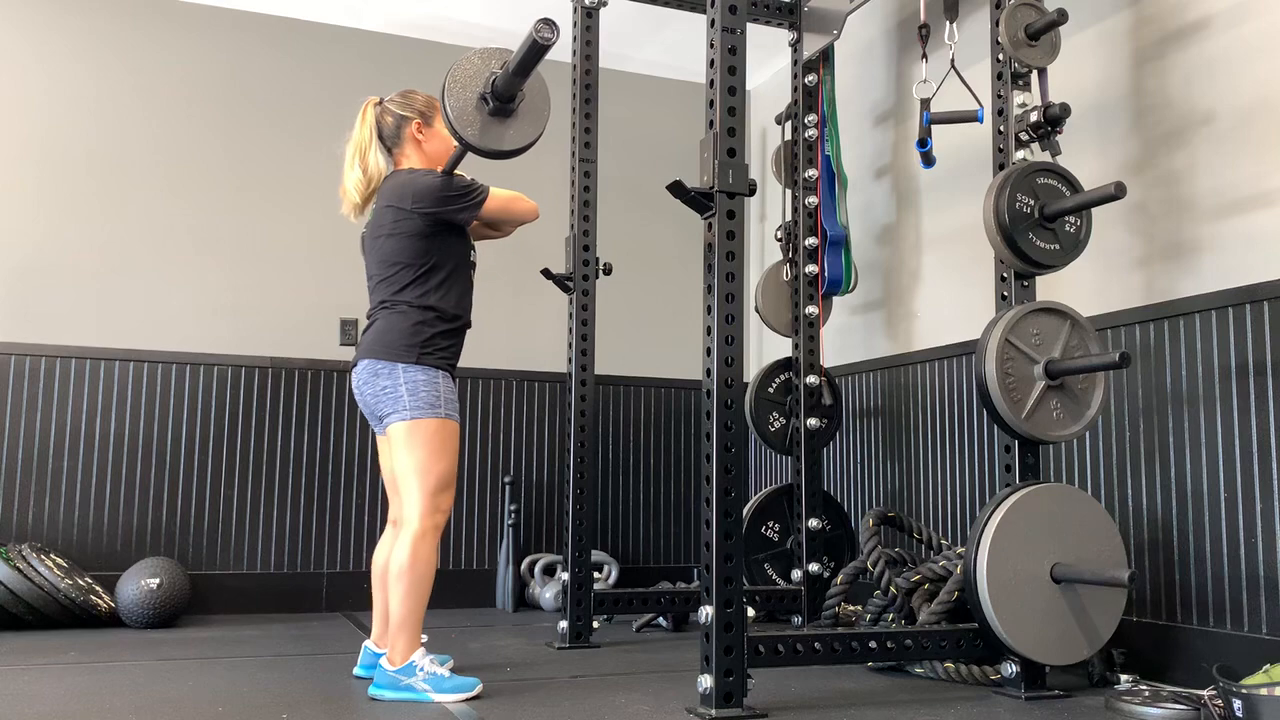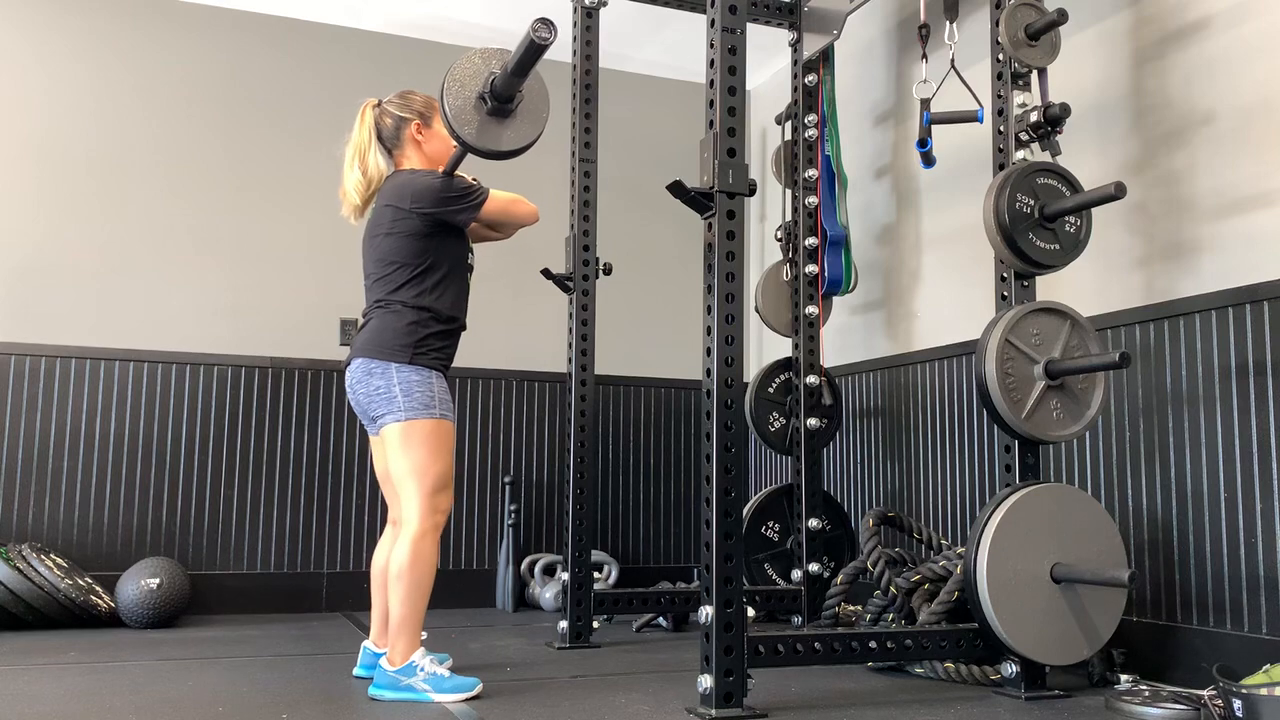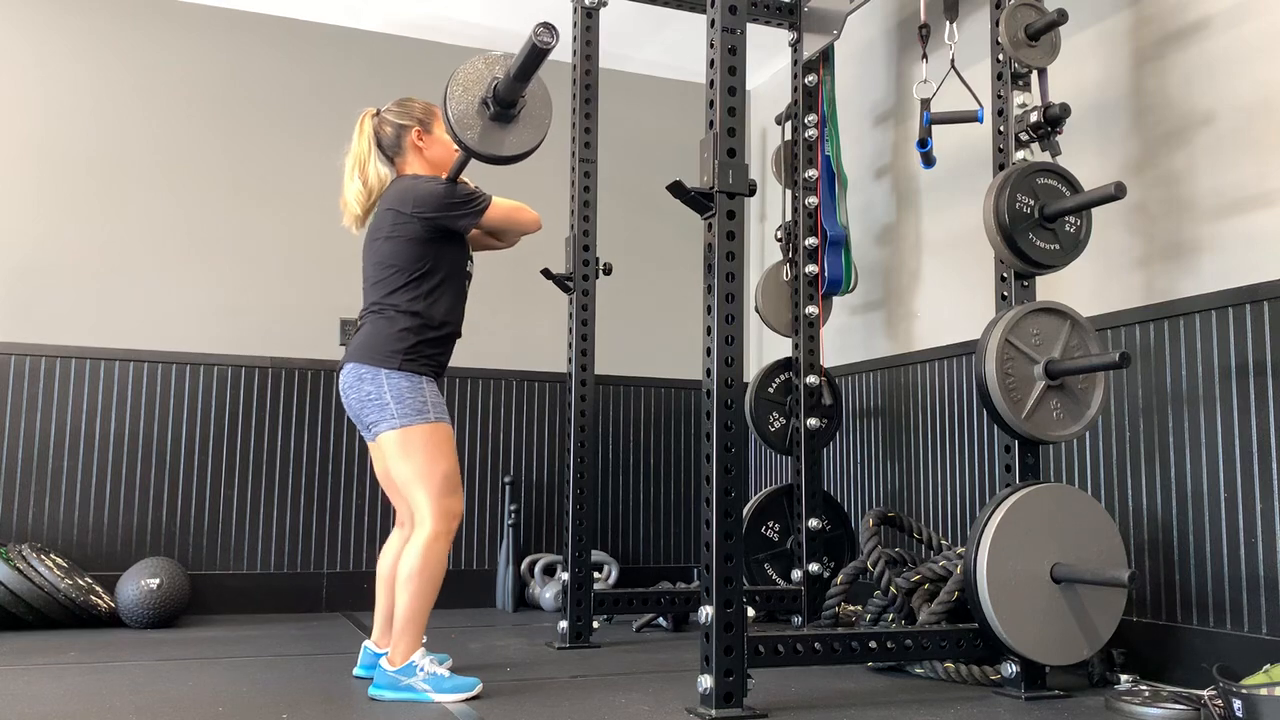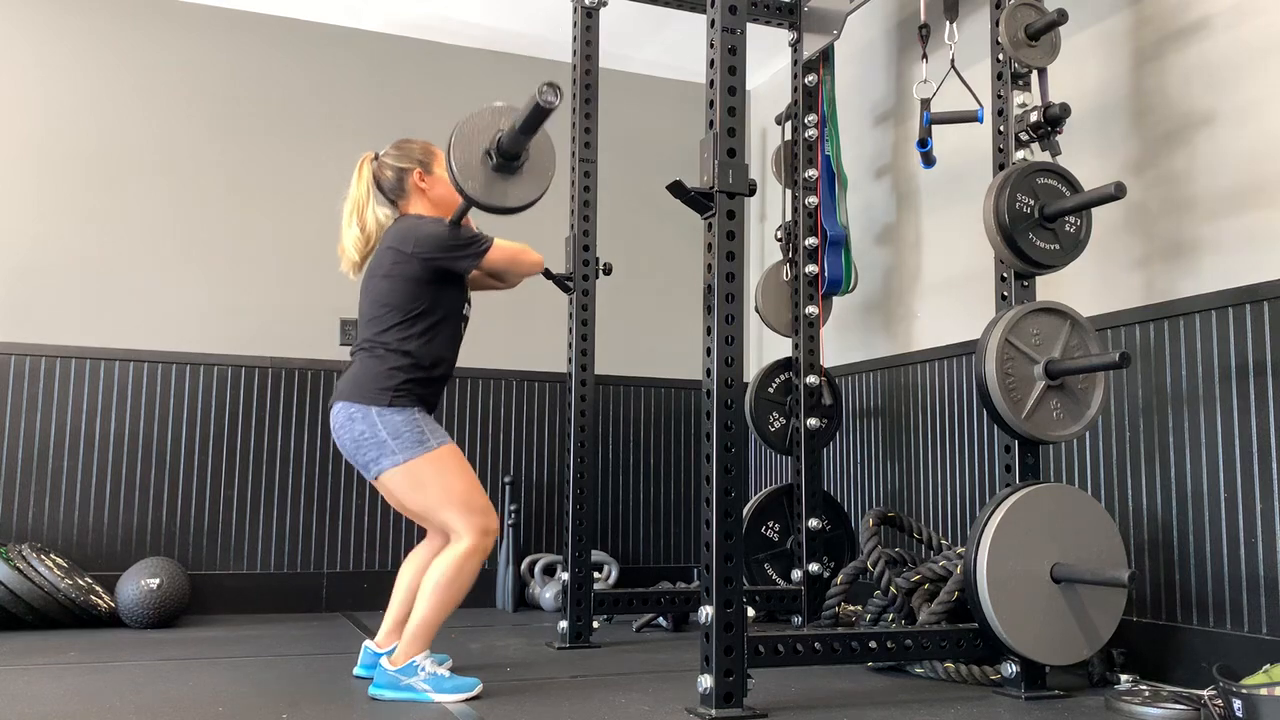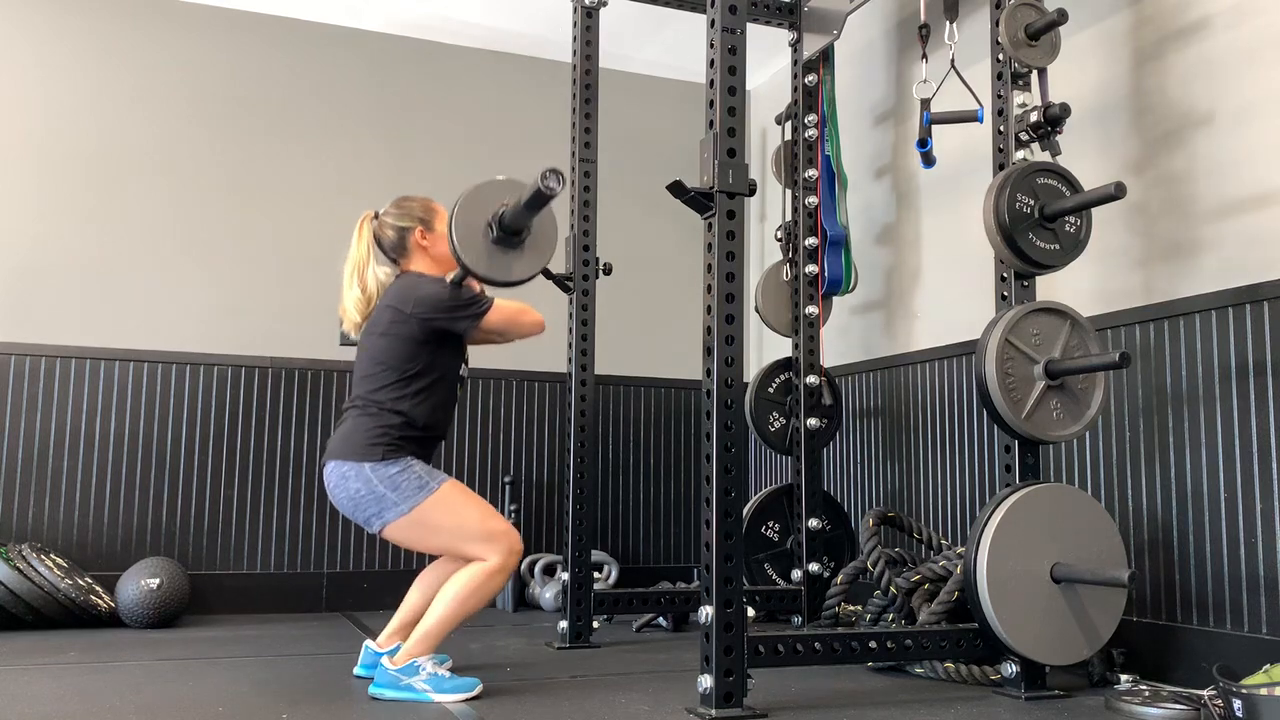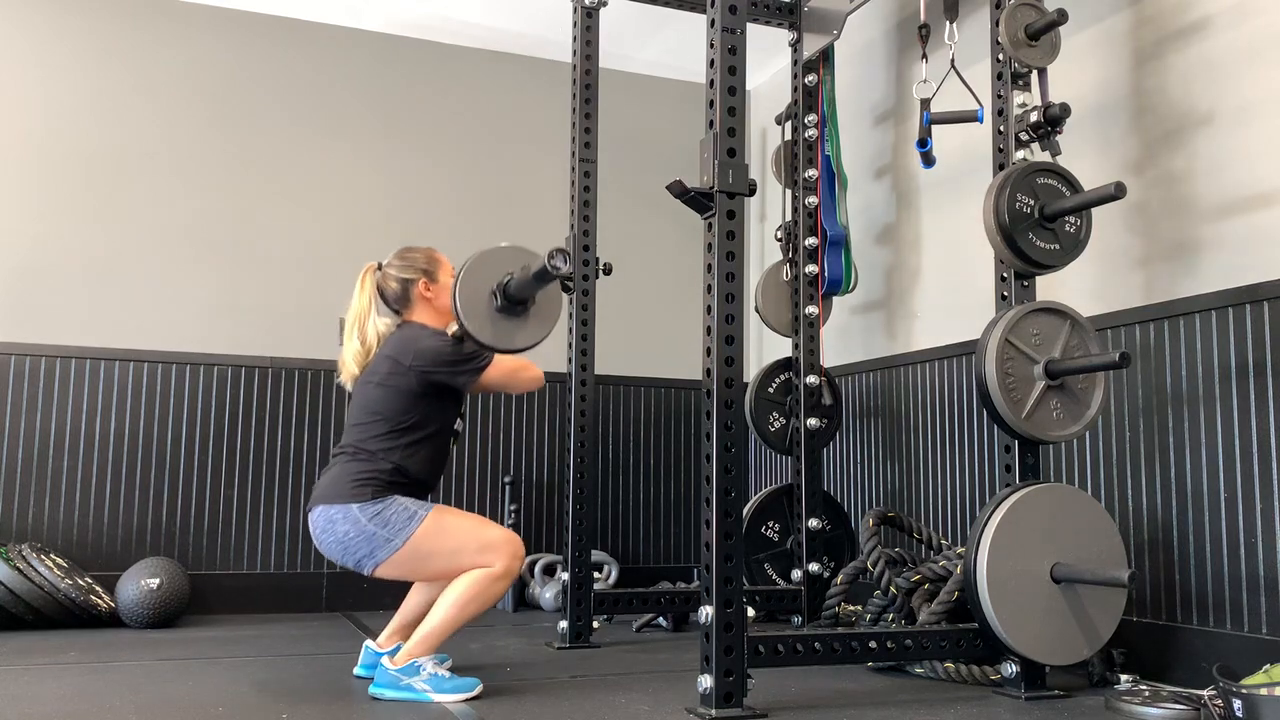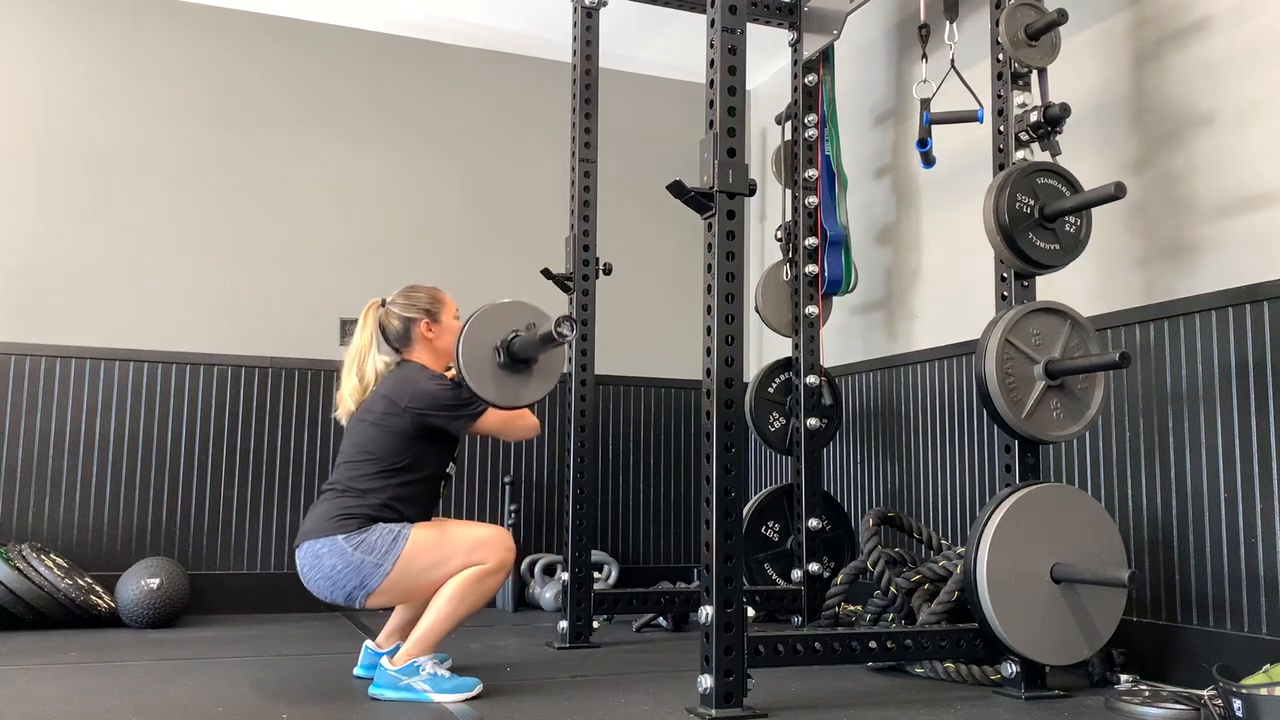
dt=0.3s
person 1, frame 1
left shoulder: (393, 198)
right shoulder: (427, 187)
left elbow: (478, 228)
right elbow: (525, 210)
left wrist: (476, 217)
right wrist: (480, 200)
left hip: (384, 368)
right hip: (410, 367)
left knee: (405, 517)
right knee: (426, 515)
left ankle: (381, 647)
right ankle: (401, 667)
person 1, frame 2
left shoulder: (397, 198)
right shoulder: (426, 188)
left elbow: (493, 227)
right elbow: (525, 213)
left wrist: (469, 207)
right wrist: (473, 195)
left hip: (377, 369)
right hip: (402, 367)
left knee: (405, 518)
right knee: (425, 515)
left ankle: (381, 647)
right ankle: (402, 666)
person 1, frame 3
left shoulder: (401, 202)
right shoulder: (429, 193)
left elbow: (497, 238)
right elbow: (527, 221)
left wrist: (477, 223)
right wrist: (476, 202)
left hip: (375, 374)
right hip: (395, 374)
left knee: (414, 520)
right knee: (438, 515)
left ankle: (381, 647)
right ankle: (402, 665)
person 1, frame 4
left shoulder: (405, 241)
right shoulder: (430, 235)
left elbow: (500, 277)
right elbow: (529, 262)
left wrist: (475, 249)
right wrist: (474, 237)
left hip: (367, 413)
right hip: (383, 412)
left knee: (450, 531)
right knee: (475, 528)
left ankle: (384, 647)
right ankle: (403, 666)
person 1, frame 5
left shoulder: (406, 297)
right shoulder: (429, 295)
left elbow: (497, 329)
right elbow: (529, 323)
left wrist: (472, 297)
right wrist: (480, 295)
left hip: (361, 464)
right hip: (376, 466)
left knee: (473, 547)
right knee: (501, 548)
left ankle: (385, 647)
right ankle: (406, 666)
person 1, frame 6
left shoulder: (406, 345)
right shoulder: (429, 348)
right elbow: (530, 377)
left wrist: (474, 347)
right wrist: (485, 343)
left hip: (346, 513)
right hip: (359, 515)
left knee: (471, 549)
right knee: (504, 553)
left ankle: (387, 646)
right ankle: (405, 666)
person 1, frame 7
left shoulder: (404, 383)
right shoulder: (425, 390)
right elbow: (525, 426)
left wrist: (469, 383)
left hip: (334, 548)
right hip: (345, 550)
left knee: (464, 551)
right knee: (496, 549)
left ankle: (385, 648)
right ankle: (405, 666)
